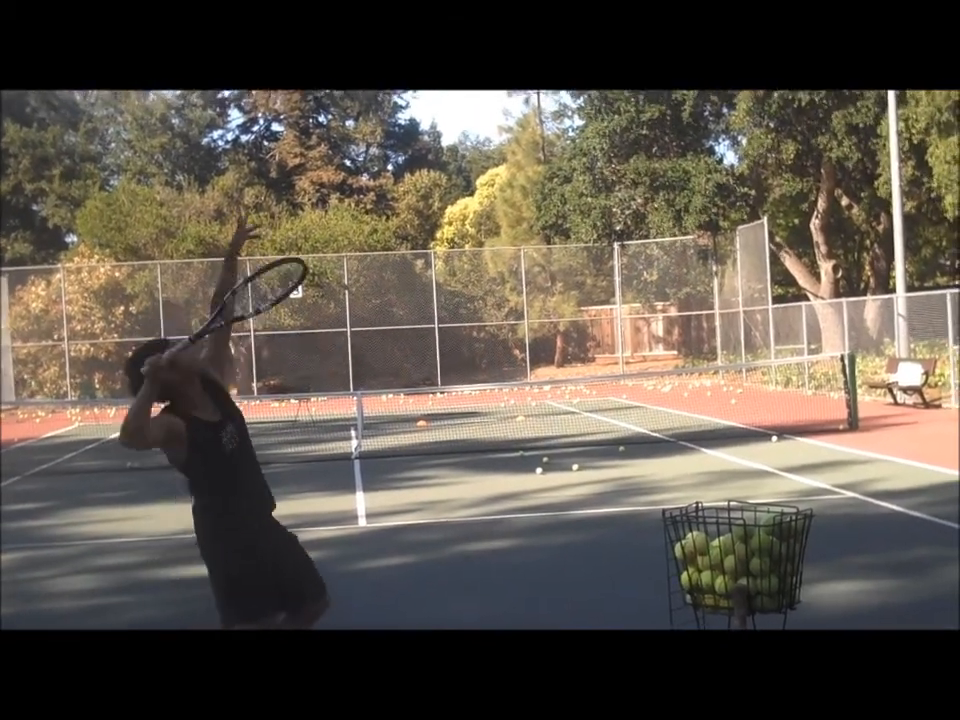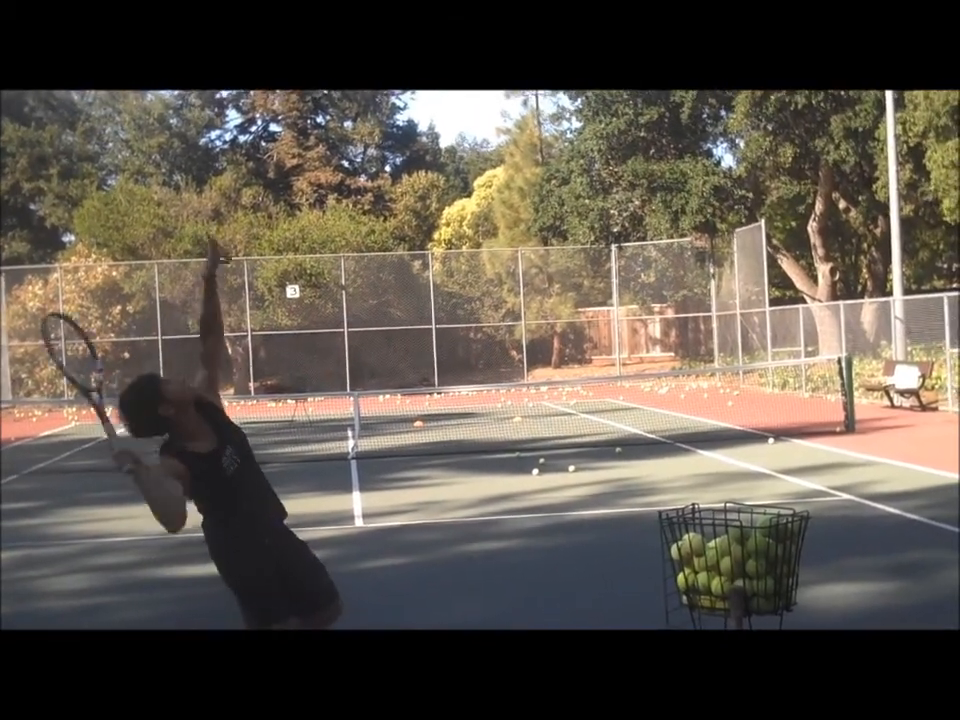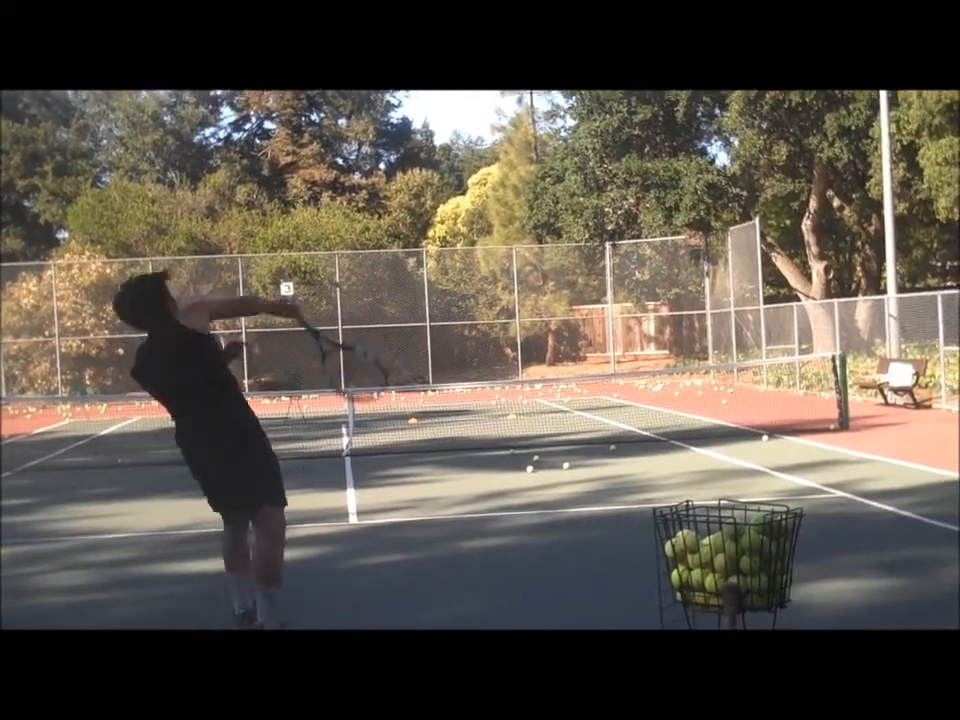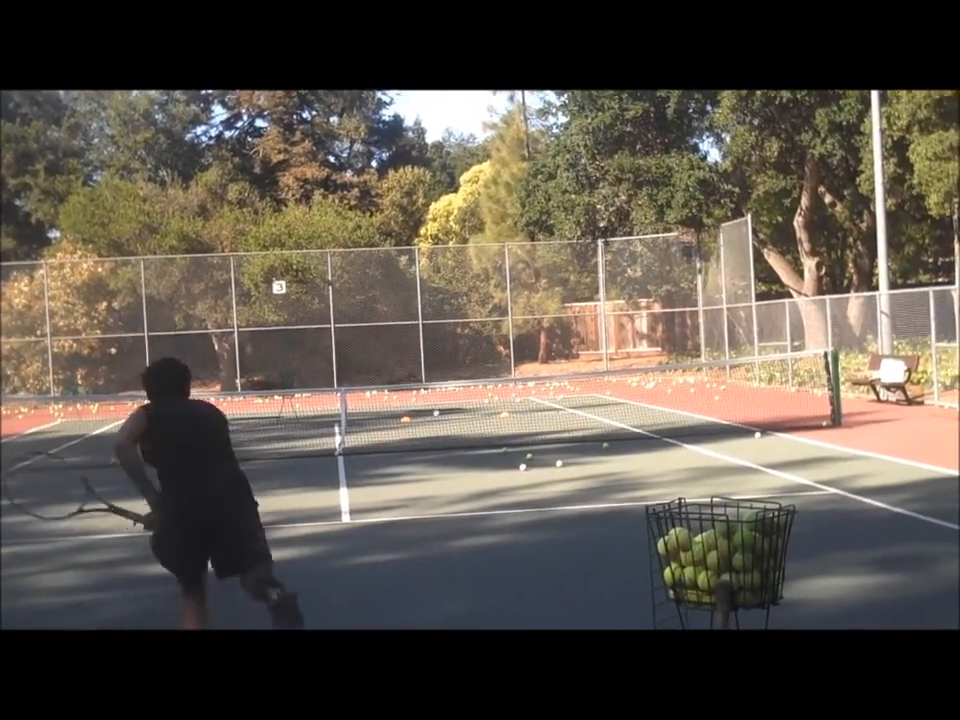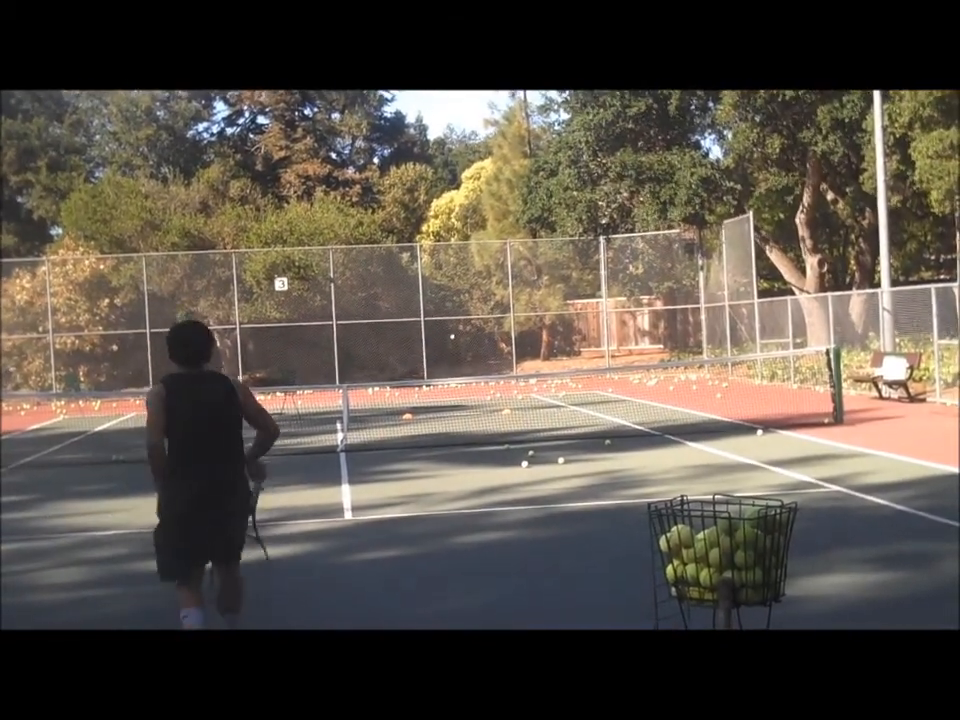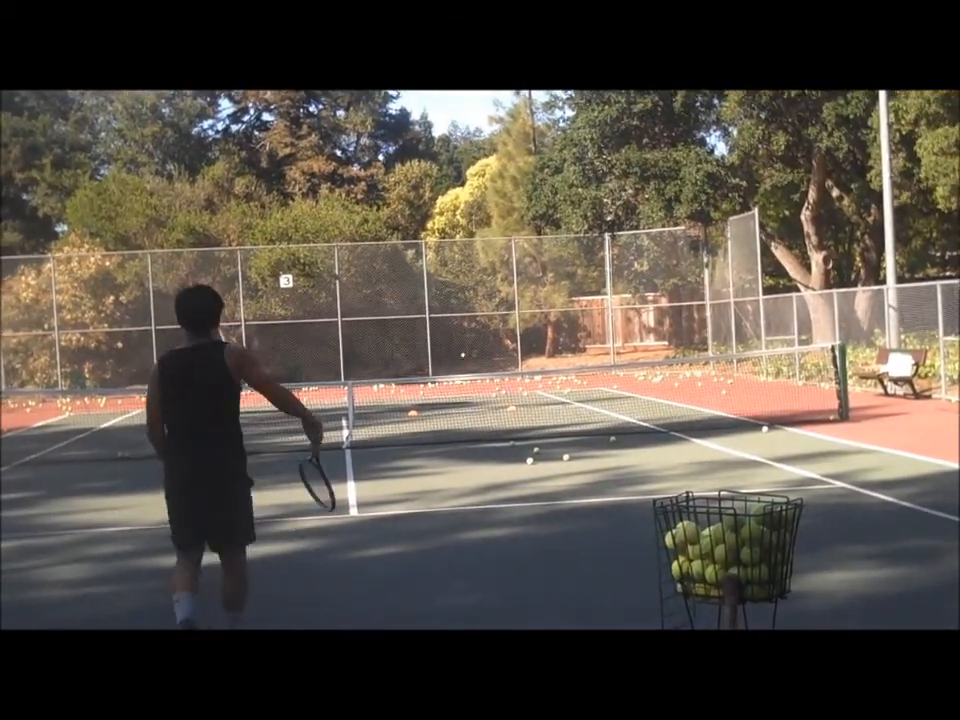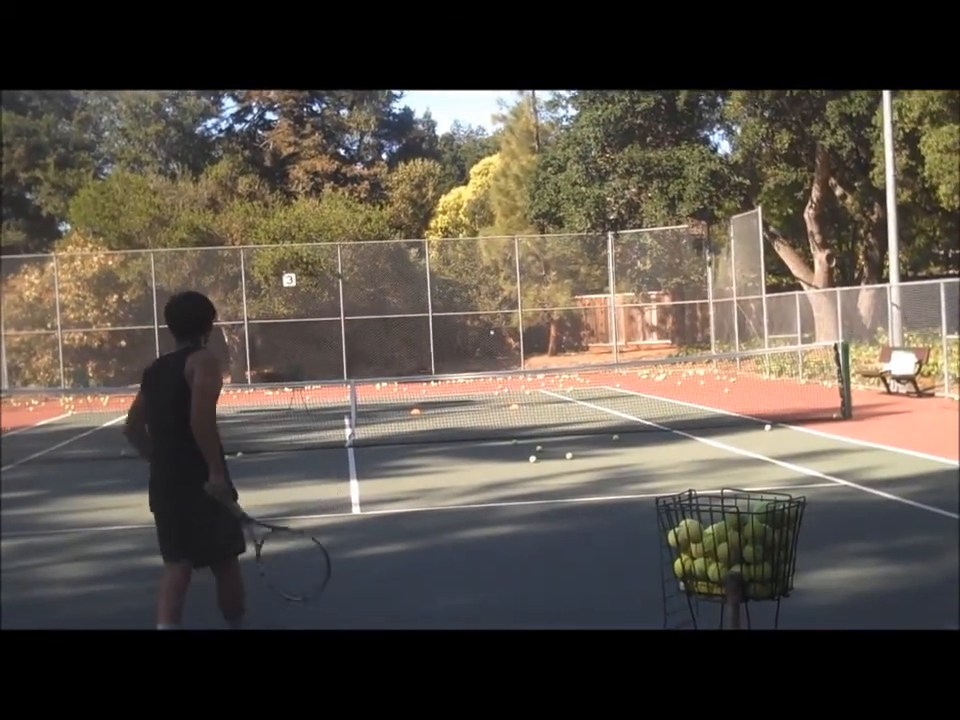
dt=0.4s
person 1, frame 1
left shoulder: (212, 380)
right shoulder: (173, 426)
left elbow: (223, 314)
right elbow: (132, 437)
left wrist: (233, 251)
right wrist: (149, 385)
left hip: (261, 524)
right hip: (224, 534)
left knee: (312, 602)
right knee: (255, 620)
person 1, frame 2
left shoulder: (205, 404)
right shoulder: (171, 463)
left elbow: (211, 338)
right elbow: (174, 519)
left wrist: (210, 279)
right wrist: (140, 475)
left hip: (273, 534)
right hip: (241, 550)
left knee: (325, 609)
right knee: (270, 626)
person 1, frame 3
left shoulder: (142, 362)
right shoulder: (192, 317)
right elbow: (240, 304)
right wrist: (281, 307)
left hip: (199, 448)
right hip: (239, 436)
left knee: (234, 522)
right knee: (270, 521)
left ankle: (243, 604)
right ankle: (266, 620)
person 1, frame 4
left shoulder: (146, 416)
right shoulder: (212, 412)
left elbow: (122, 446)
left wrist: (153, 497)
left hip: (180, 508)
right hip: (232, 497)
left knee: (192, 593)
right knee: (255, 576)
right ankle: (271, 592)
person 1, frame 5
left shoulder: (162, 391)
right shoulder: (232, 387)
left elbow: (155, 443)
right elbow: (269, 430)
left wrist: (164, 491)
right wrist: (252, 461)
left hip: (183, 495)
right hip: (231, 492)
left knee: (186, 578)
right knee: (228, 567)
left ankle: (193, 624)
right ankle: (230, 626)
person 1, frame 6
left shoulder: (163, 367)
right shoulder: (232, 355)
left elbow: (154, 428)
right elbow: (275, 392)
right wrist: (308, 420)
left hip: (181, 474)
right hip: (226, 471)
left knee: (188, 555)
right knee: (232, 555)
left ankle: (184, 618)
right ankle: (233, 626)
person 1, frame 7
left shoulder: (153, 371)
right shoulder: (204, 360)
left elbow: (133, 429)
right elbow: (200, 416)
right wrist: (216, 471)
left hip: (163, 481)
right hip: (199, 481)
left knee: (178, 564)
right knee: (226, 560)
right ankle: (237, 626)
